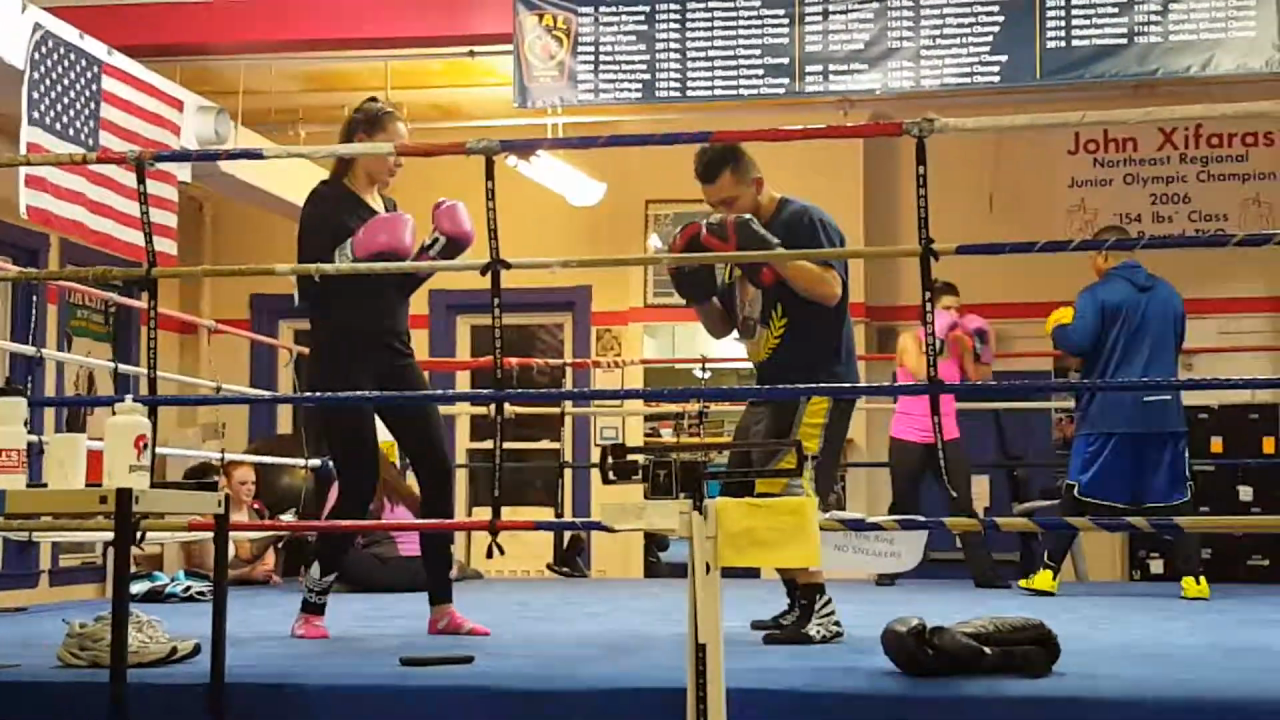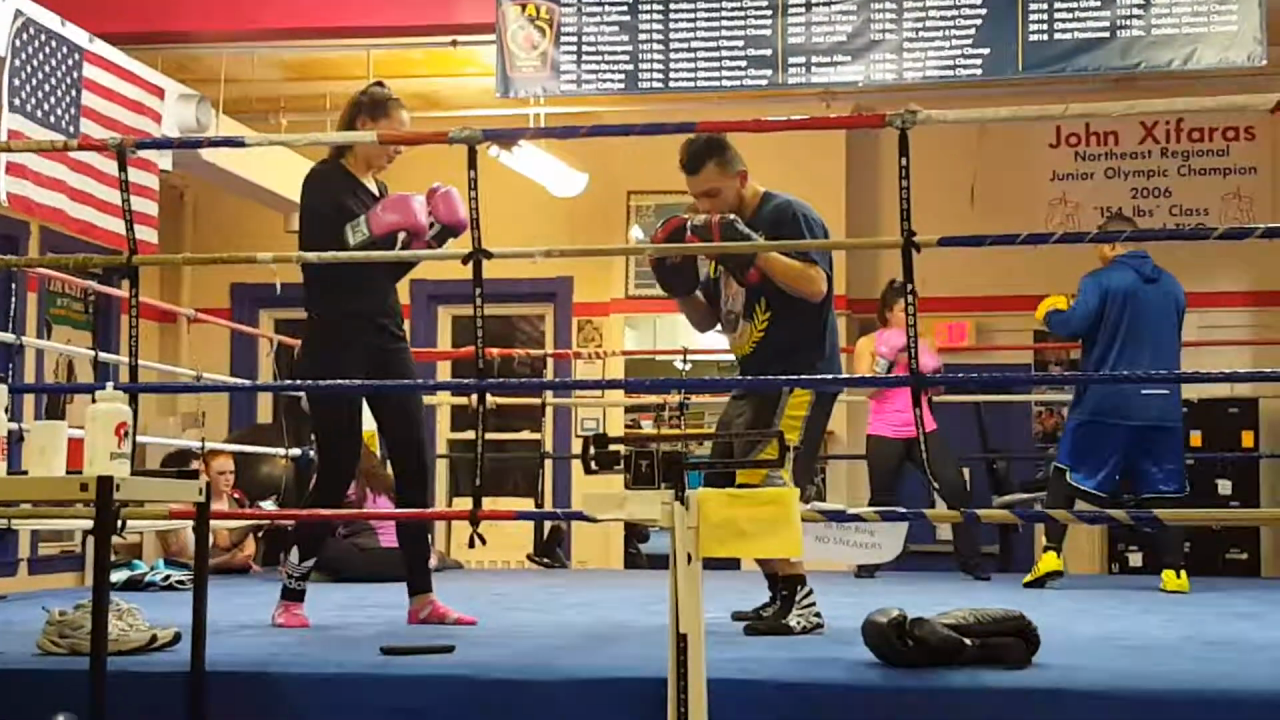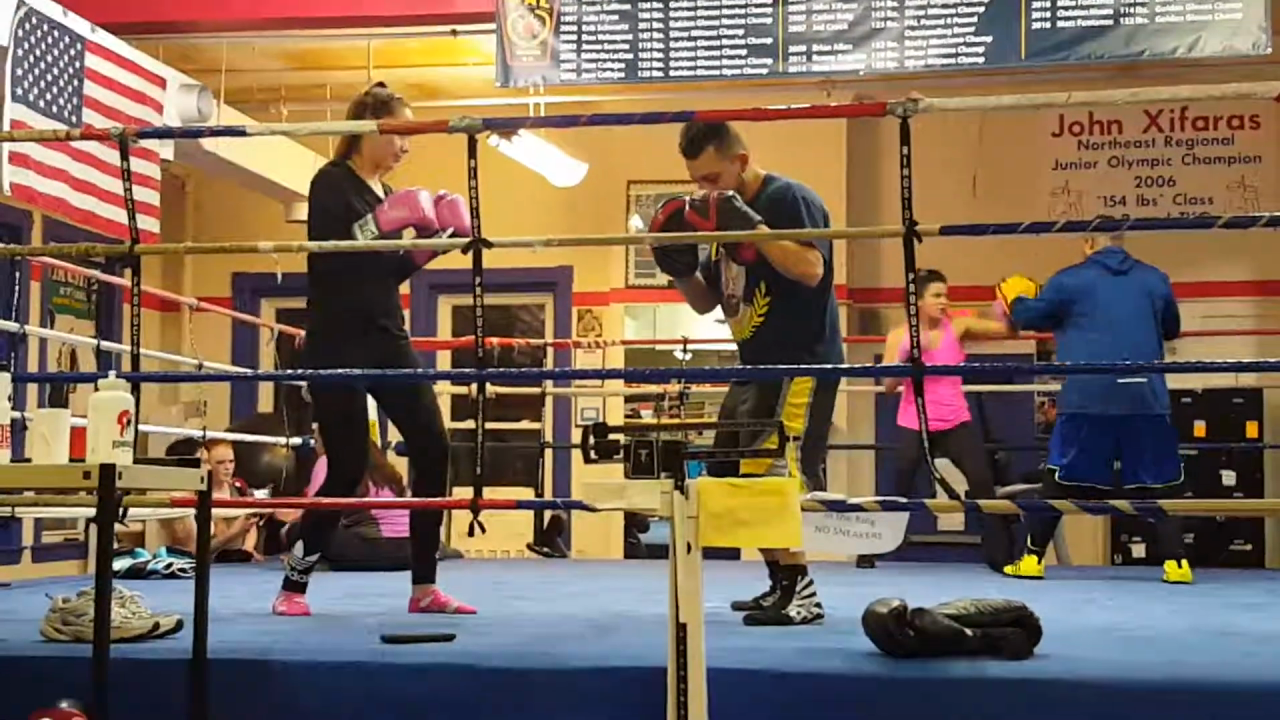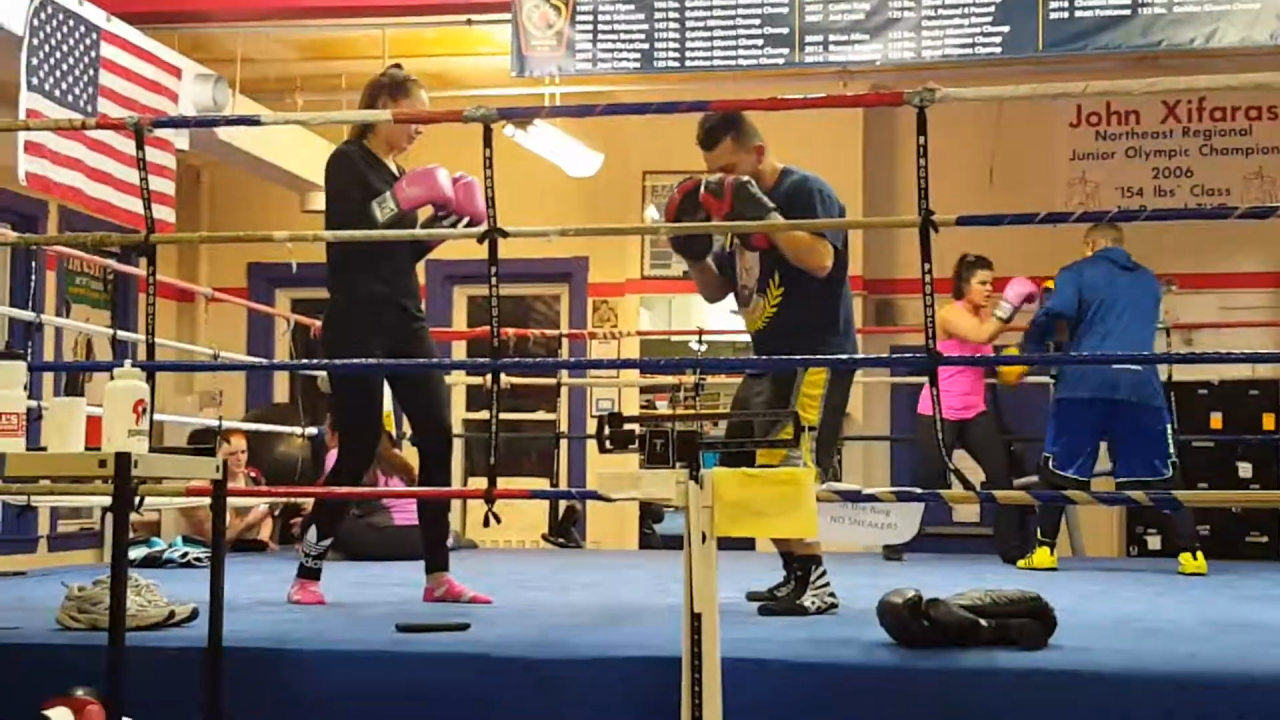
dt=0.3s
person 1, frame 1
left shoulder: (388, 206)
right shoulder: (326, 201)
right elbow: (309, 287)
left wrist: (438, 252)
right wrist: (354, 251)
left hip: (394, 358)
right hip: (342, 362)
left knee: (438, 472)
right knee: (359, 485)
left ankle: (442, 609)
right ankle: (311, 608)
person 1, frame 2
left shoulder: (380, 189)
right shoulder: (325, 180)
right elbow: (313, 260)
left wrist: (427, 238)
right wrist: (373, 225)
left hip: (385, 340)
right hip: (334, 343)
left knee: (414, 463)
right knee: (337, 469)
left ankle: (422, 598)
right ankle: (291, 596)
person 1, frame 3
left shoulder: (385, 190)
right shoulder: (332, 182)
right elbow: (323, 260)
left wrist: (430, 245)
right wrist: (381, 224)
left hip: (387, 339)
right hip: (337, 343)
left knee: (433, 450)
right knee: (348, 468)
left ankle: (424, 587)
right ankle: (293, 585)
person 1, frame 4
left shoulder: (398, 171)
right shoulder: (348, 160)
right elbow: (344, 237)
left wrist: (445, 222)
right wrist: (399, 201)
left hip: (405, 321)
right hip: (357, 324)
left knee: (437, 440)
right knee: (359, 448)
left ankle: (438, 577)
right ankle: (307, 574)
person 2, frame 1
left shoulder: (804, 221)
right shoulder: (738, 243)
left elbow: (830, 290)
right elbow: (721, 327)
left wrist: (768, 250)
right wrist: (696, 290)
left hip: (817, 383)
right hip: (772, 387)
left knee: (782, 491)
right knee: (744, 500)
left ankle: (820, 610)
right ankle: (799, 603)
person 2, frame 2
left shoulder: (787, 215)
right shoulder: (722, 234)
left elbow: (815, 285)
right elbow: (705, 321)
left wrist: (753, 247)
right wrist: (679, 284)
left hip: (800, 377)
right hip: (755, 381)
left knee: (764, 483)
right knee: (726, 491)
left ankle: (801, 601)
right ankle: (781, 595)
person 2, frame 3
left shoulder: (788, 199)
right shoulder: (723, 219)
left elbow: (811, 269)
right elbow: (705, 302)
left wrist: (750, 225)
right wrist: (679, 265)
left hip: (802, 362)
right hip: (756, 366)
left knee: (771, 472)
right knee: (731, 478)
left ankle: (801, 591)
right ankle: (781, 583)
person 2, frame 4
left shoulder: (805, 191)
right shoulder: (741, 206)
left elbow: (821, 261)
right elbow: (714, 290)
left wrist: (763, 213)
right wrist: (693, 246)
left hip: (814, 355)
right hip: (767, 359)
left knee: (785, 464)
right knee: (743, 470)
left ankle: (816, 583)
right ankle: (795, 574)
person 3, frame 1
left shoulder: (1097, 295)
right shoulder: (1170, 295)
left elbow: (1076, 344)
left wrist: (1058, 328)
left hip: (1108, 413)
right hip: (1162, 411)
left knee: (1077, 496)
right knee: (1174, 499)
left ankle: (1047, 574)
right ankle: (1193, 579)
person 3, frame 2
left shoulder: (1101, 280)
right shoulder: (1173, 287)
left elbow: (1072, 327)
left wrist: (1051, 314)
left hip: (1103, 402)
right hip: (1161, 404)
left knee: (1064, 478)
right knee: (1164, 492)
left ankle: (1050, 556)
right ankle: (1174, 572)
person 3, frame 3
left shoulder: (1071, 280)
right shoulder: (1155, 279)
left elbow: (1030, 317)
right elbow: (1171, 330)
left wrist: (1014, 298)
left hip: (1087, 396)
right hip: (1145, 395)
left knee: (1058, 479)
right knee: (1161, 484)
left ankle: (1032, 558)
right ankle: (1175, 562)
person 3, frame 4
left shoulder: (1078, 275)
right shoulder: (1149, 281)
left elbow: (1056, 312)
left wrist: (1029, 341)
left hip: (1084, 385)
right hip: (1142, 383)
left knee: (1058, 473)
right knee: (1161, 474)
left ankle: (1044, 551)
right ankle: (1189, 554)
person 4, frame 1
left shoulder: (960, 342)
right shoulder: (909, 339)
left elbow: (980, 380)
right elbow: (923, 374)
left wrist: (982, 343)
right wrist: (938, 338)
left hip: (947, 437)
right hip: (908, 437)
left knee: (962, 505)
right knee: (904, 506)
left ankle: (984, 572)
right ankle: (888, 569)
person 4, frame 2
left shoulder: (924, 345)
right shoulder: (867, 344)
right elbow: (869, 389)
left wrist: (934, 373)
right wrist: (887, 355)
left hip: (924, 430)
right hip: (884, 434)
left knee: (955, 486)
right knee: (881, 501)
left ankle: (971, 560)
right ankle: (867, 561)
person 4, frame 3
left shoulder: (959, 325)
right shoulder: (899, 336)
left elbow: (1003, 330)
right elbow: (889, 385)
right wrist: (905, 357)
left hip: (956, 423)
right hip: (914, 425)
left knee: (983, 482)
right knee: (900, 491)
left ankle: (999, 555)
person 4, frame 4
left shoulder: (985, 316)
right shoulder: (949, 314)
right elbow: (980, 336)
right wrist: (1010, 304)
left hip: (975, 413)
right hip: (938, 413)
left knee: (1001, 473)
right knee: (929, 482)
left ankle: (1012, 547)
right ankle: (895, 542)
